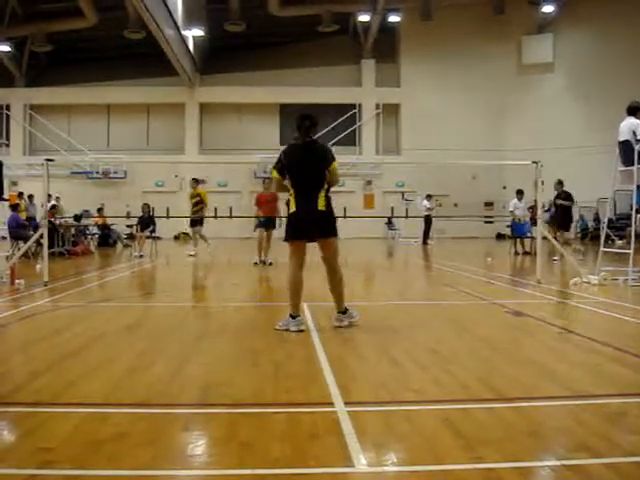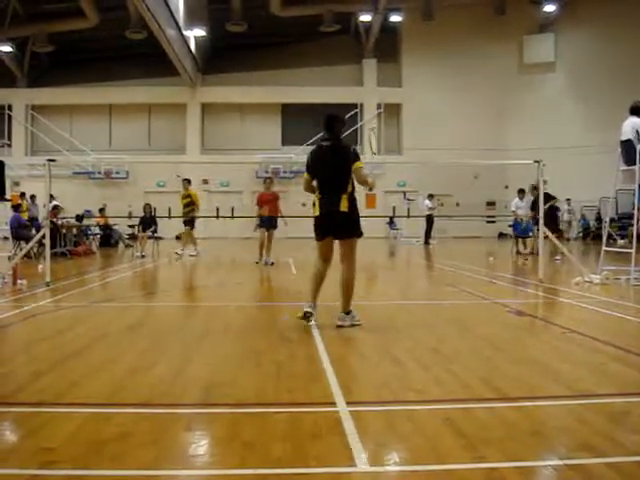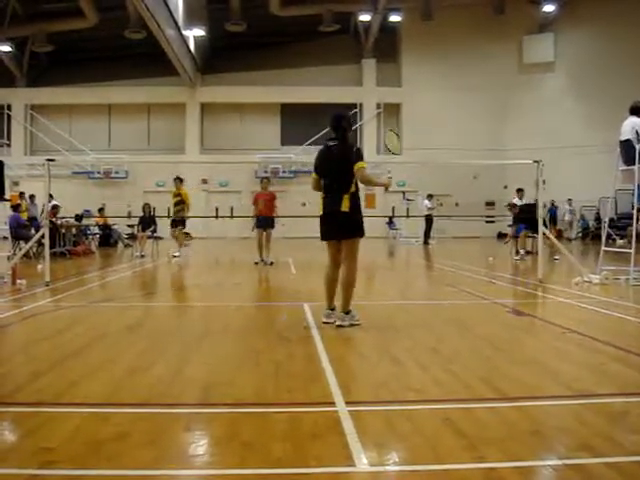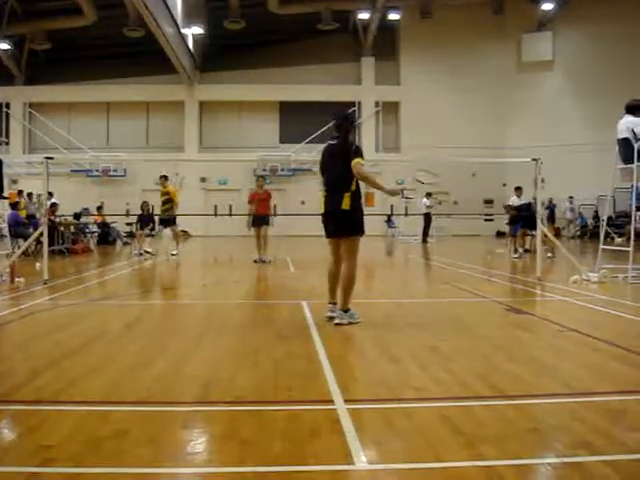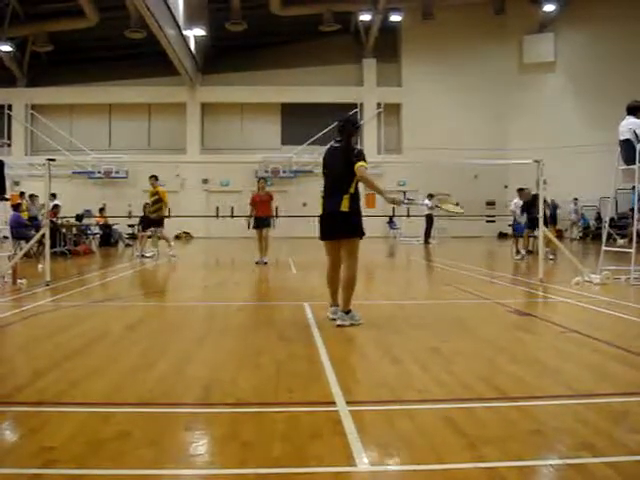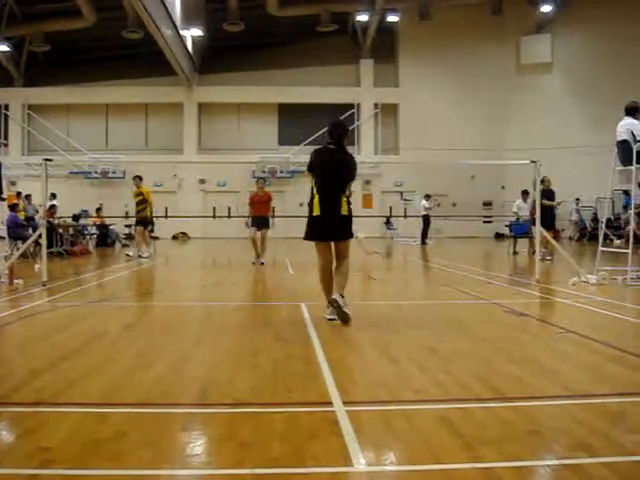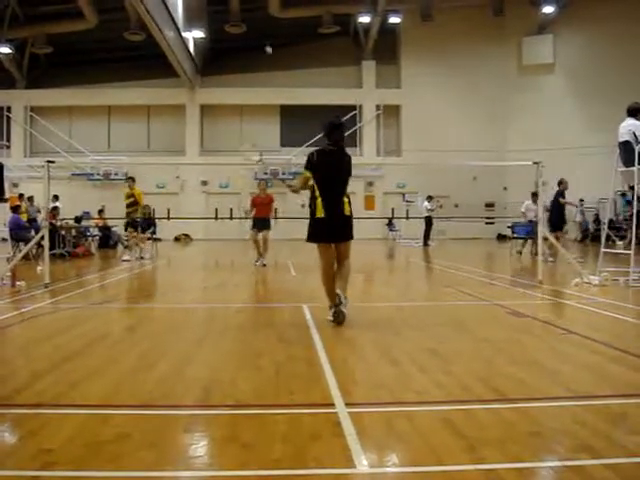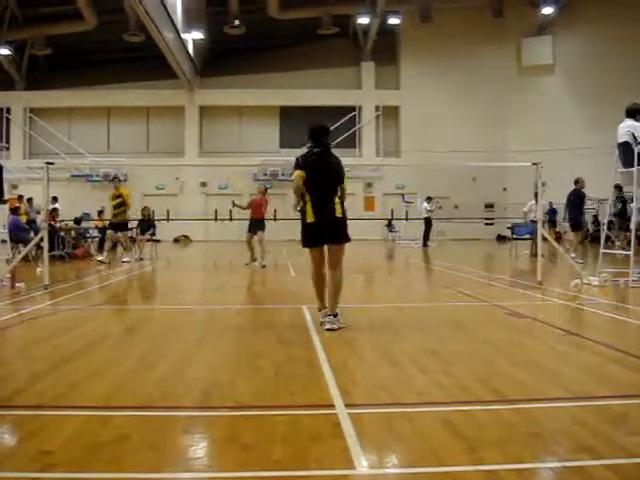
dt=0.3s
person 1, frame 1
left shoulder: (287, 152)
right shoulder: (322, 149)
left elbow: (278, 185)
right elbow: (334, 179)
left hip: (297, 212)
right hip: (321, 209)
left knee: (295, 265)
right knee: (332, 262)
left ankle: (294, 317)
right ankle: (342, 313)
person 1, frame 2
left shoulder: (315, 153)
right shoulder: (348, 151)
left elbow: (307, 186)
right elbow: (361, 178)
right wrist: (370, 184)
left hip: (322, 212)
right hip: (345, 209)
left knee: (322, 260)
right knee: (348, 262)
left ankle: (311, 305)
right ankle: (346, 314)
person 1, frame 3
left shoulder: (322, 152)
right shoulder: (352, 150)
left elbow: (315, 185)
right elbow: (362, 176)
right wrist: (383, 183)
left hip: (327, 210)
right hip: (347, 209)
left knee: (333, 262)
right knee: (349, 262)
left ankle: (329, 311)
right ankle: (344, 313)
person 1, frame 4
left shoulder: (327, 150)
right shoulder: (352, 148)
right elbow: (359, 172)
right wrist: (386, 189)
left hip: (329, 207)
right hip: (348, 207)
left knee: (335, 258)
right knee: (349, 260)
left ankle: (332, 305)
right ankle: (344, 311)
person 1, frame 5
left shoulder: (328, 152)
right shoulder: (355, 152)
right elbow: (362, 175)
right wrist: (386, 197)
left hip: (327, 210)
right hip: (347, 210)
left knee: (333, 261)
right knee: (349, 262)
left ankle: (334, 307)
right ankle: (345, 312)
person 1, frame 6
left shoulder: (317, 154)
right shoulder: (349, 160)
left hip: (319, 211)
right hip: (341, 211)
left knee: (325, 261)
right knee: (342, 259)
left ankle: (331, 305)
right ankle: (338, 296)
person 1, frame 7
left shoulder: (316, 156)
right shoulder: (346, 158)
left elbow: (302, 184)
left wrist: (294, 187)
left hip: (321, 213)
right hip: (343, 212)
left knee: (327, 262)
right knee: (343, 260)
left ankle: (333, 306)
right ankle: (341, 295)
person 1, frame 8
left shoulder: (303, 160)
right shoulder: (335, 161)
left elbow: (298, 184)
left wrist: (298, 201)
left hip: (312, 217)
right hip: (335, 215)
left knee: (317, 266)
right knee: (335, 266)
left ankle: (323, 310)
right ankle: (332, 315)
